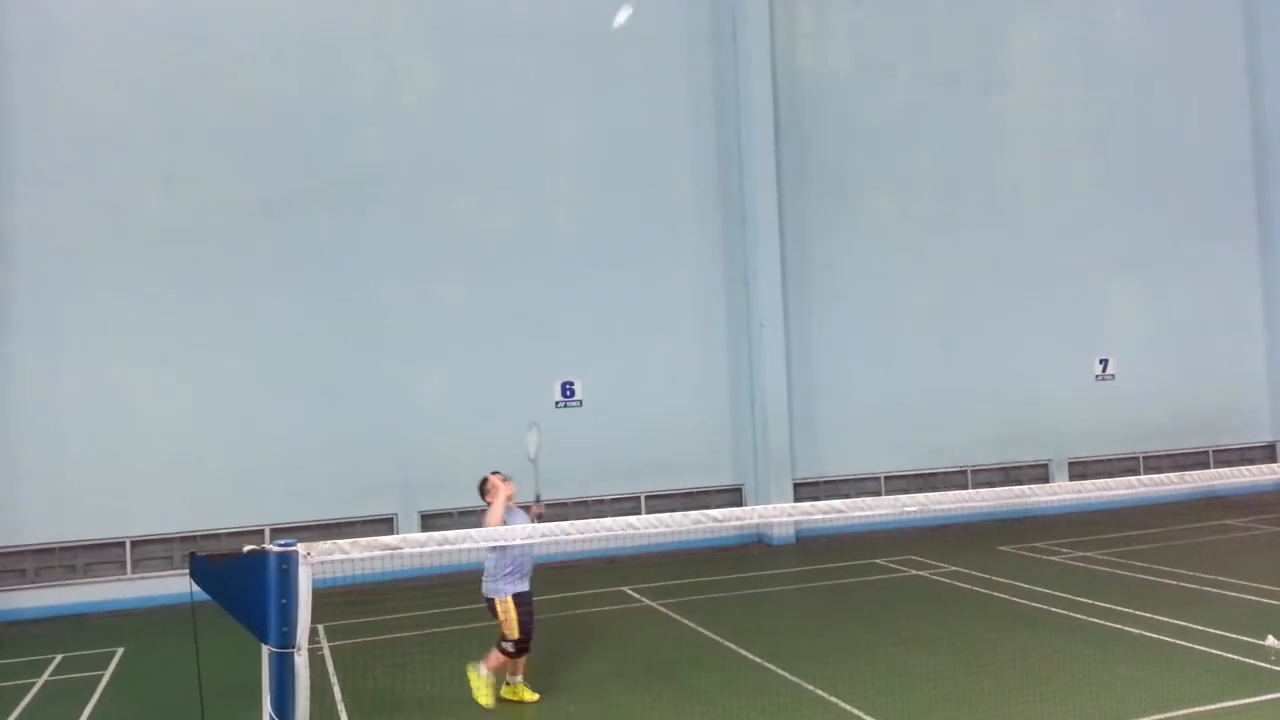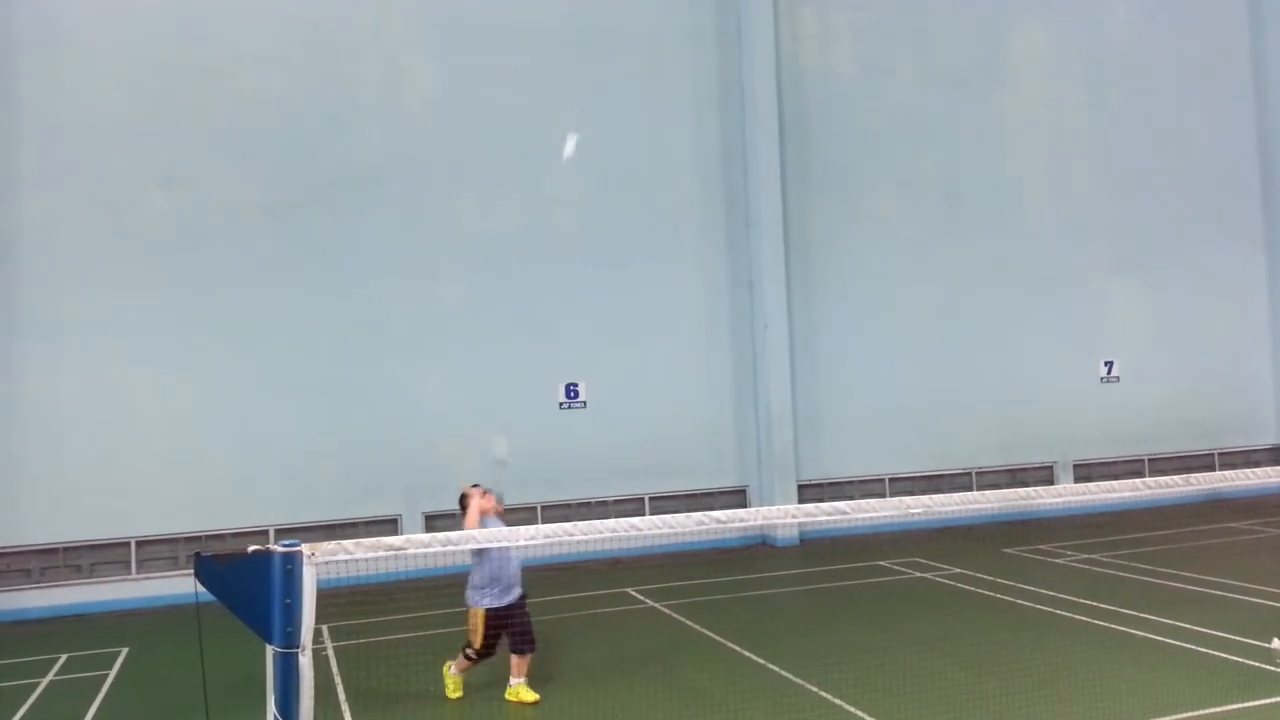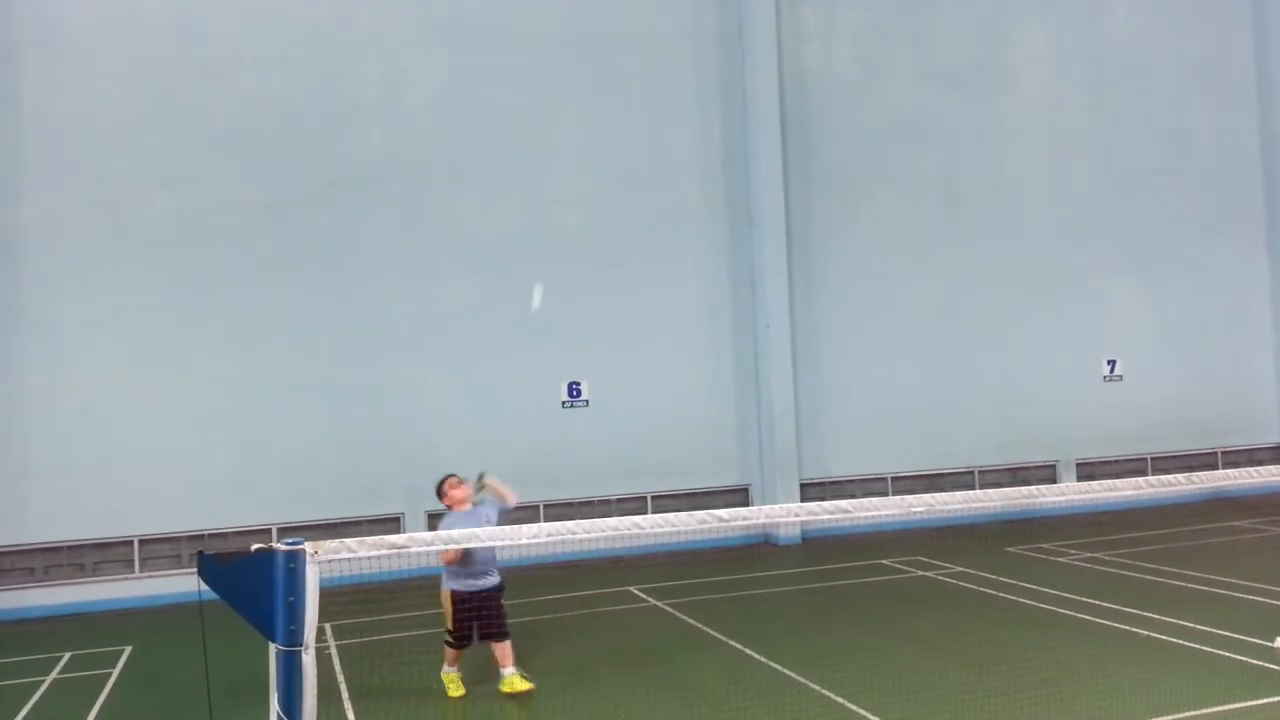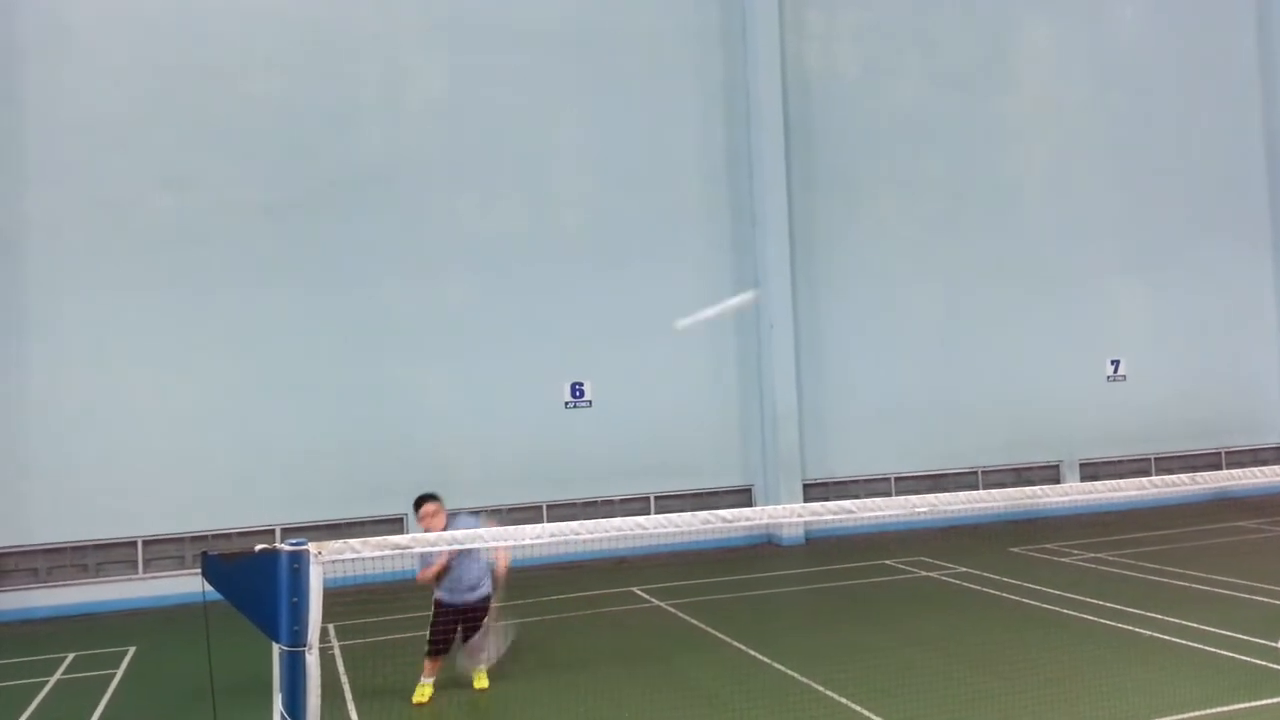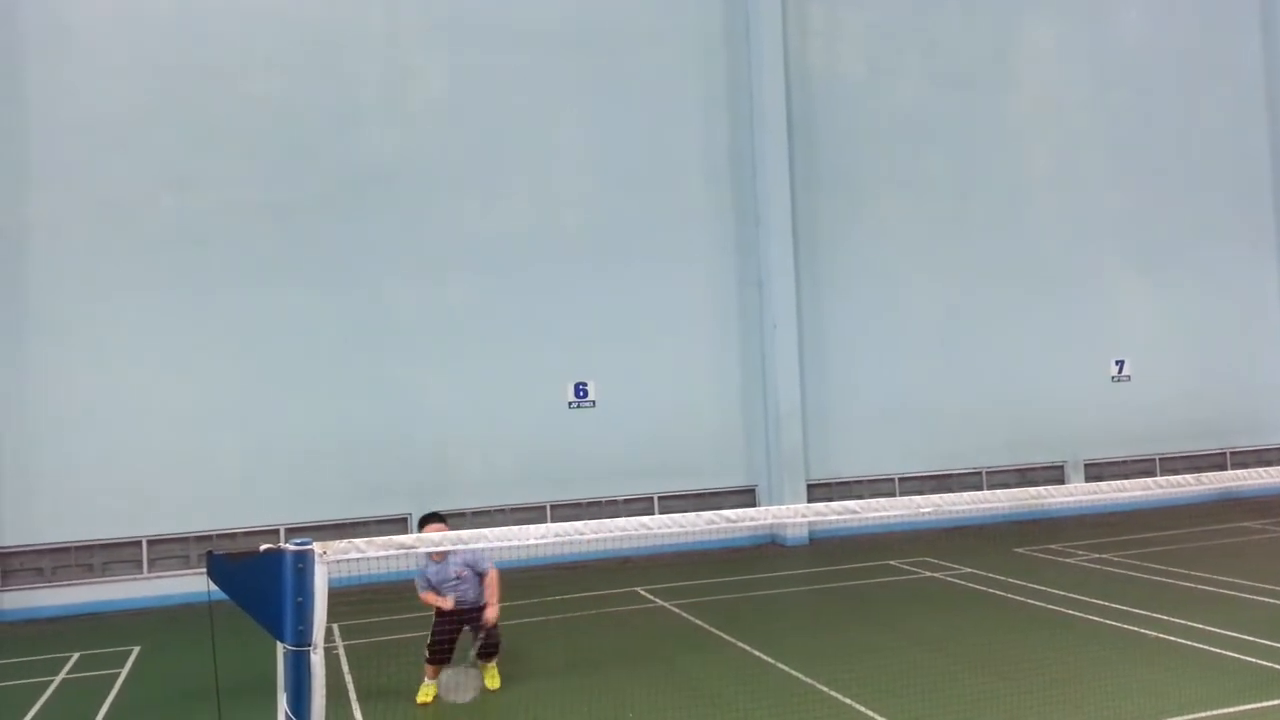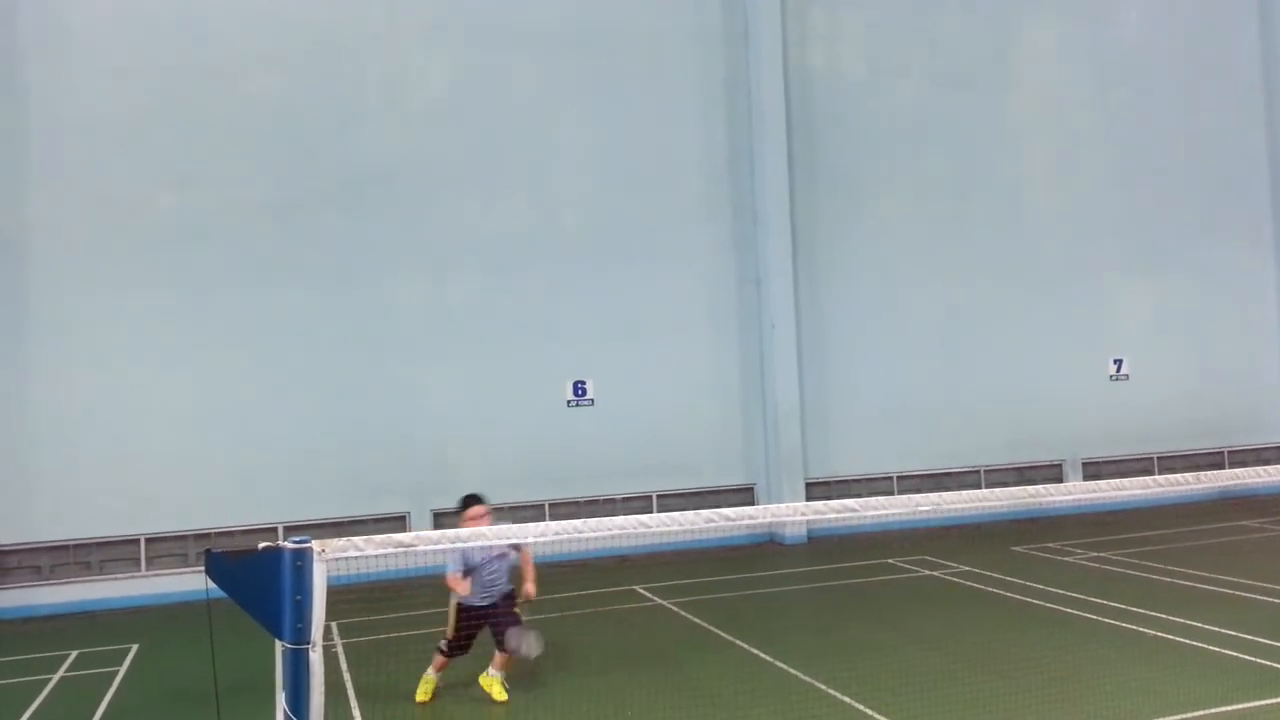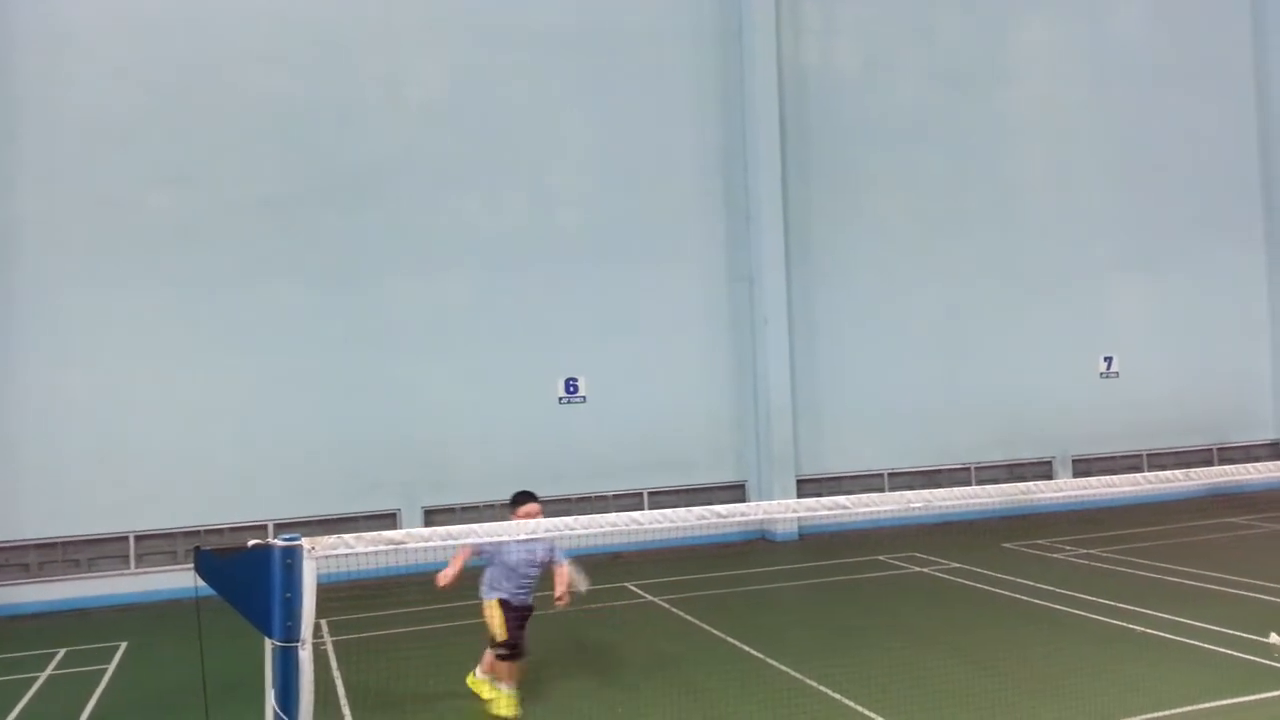
dt=0.2s
person 1, frame 1
left shoulder: (515, 511)
right shoulder: (497, 511)
right elbow: (492, 526)
left wrist: (532, 515)
right wrist: (501, 493)
left hip: (520, 586)
right hip: (503, 590)
left knee: (523, 638)
right knee: (516, 640)
left ankle: (514, 684)
right ankle: (482, 673)
person 1, frame 2
left shoulder: (495, 522)
right shoulder: (481, 524)
right elbow: (471, 532)
left wrist: (497, 511)
right wrist: (474, 502)
left hip: (513, 596)
right hip: (486, 601)
left knee: (524, 642)
right knee: (479, 649)
left ankle: (517, 687)
right ankle: (453, 671)
person 1, frame 3
left shoulder: (486, 508)
right shoulder: (448, 523)
left elbow: (511, 500)
right elbow: (448, 559)
left wrist: (492, 484)
right wrist: (461, 547)
left hip: (489, 583)
right hip: (458, 588)
left knee: (498, 631)
right knee: (458, 636)
left ankle: (510, 677)
right ankle: (450, 674)
person 1, frame 4
left shoulder: (464, 523)
right elbow: (422, 579)
left wrist: (501, 558)
right wrist: (438, 565)
left hip: (477, 596)
right hip: (446, 600)
right knee: (436, 644)
left ankle: (478, 668)
right ankle: (427, 682)
person 1, frame 5
left shoulder: (466, 551)
right shoulder: (426, 567)
left elbow: (490, 572)
right elbow: (423, 592)
left wrist: (493, 605)
right wrist: (440, 601)
left hip: (480, 604)
right hip: (449, 609)
left knee: (489, 645)
right knee: (436, 649)
left ankle: (489, 665)
right ankle: (430, 684)
person 1, frame 6
right shoulder: (462, 546)
left elbow: (523, 551)
right elbow: (452, 577)
left wrist: (529, 581)
right wrist: (460, 586)
left hip: (502, 598)
right hip: (469, 602)
right knee: (452, 645)
left ankle: (493, 678)
right ankle: (431, 676)
person 1, frame 7
left shoulder: (546, 540)
left elbow: (562, 566)
right elbow: (470, 547)
left wrist: (562, 587)
right wrist: (452, 569)
left hip: (523, 602)
right hip: (498, 598)
left knee: (504, 646)
right knee: (509, 645)
left ankle: (479, 677)
right ankle: (506, 691)
